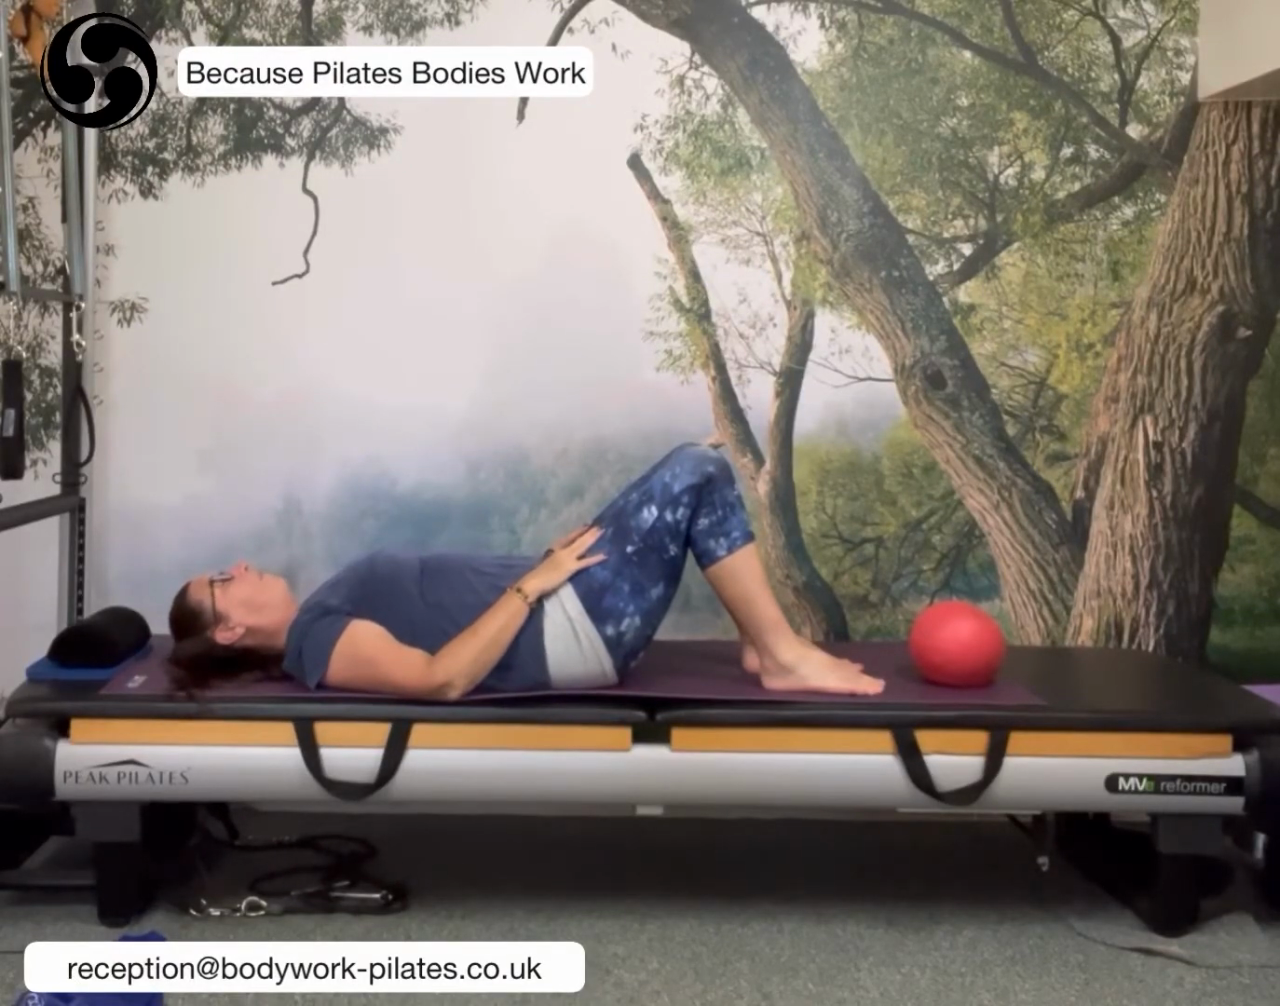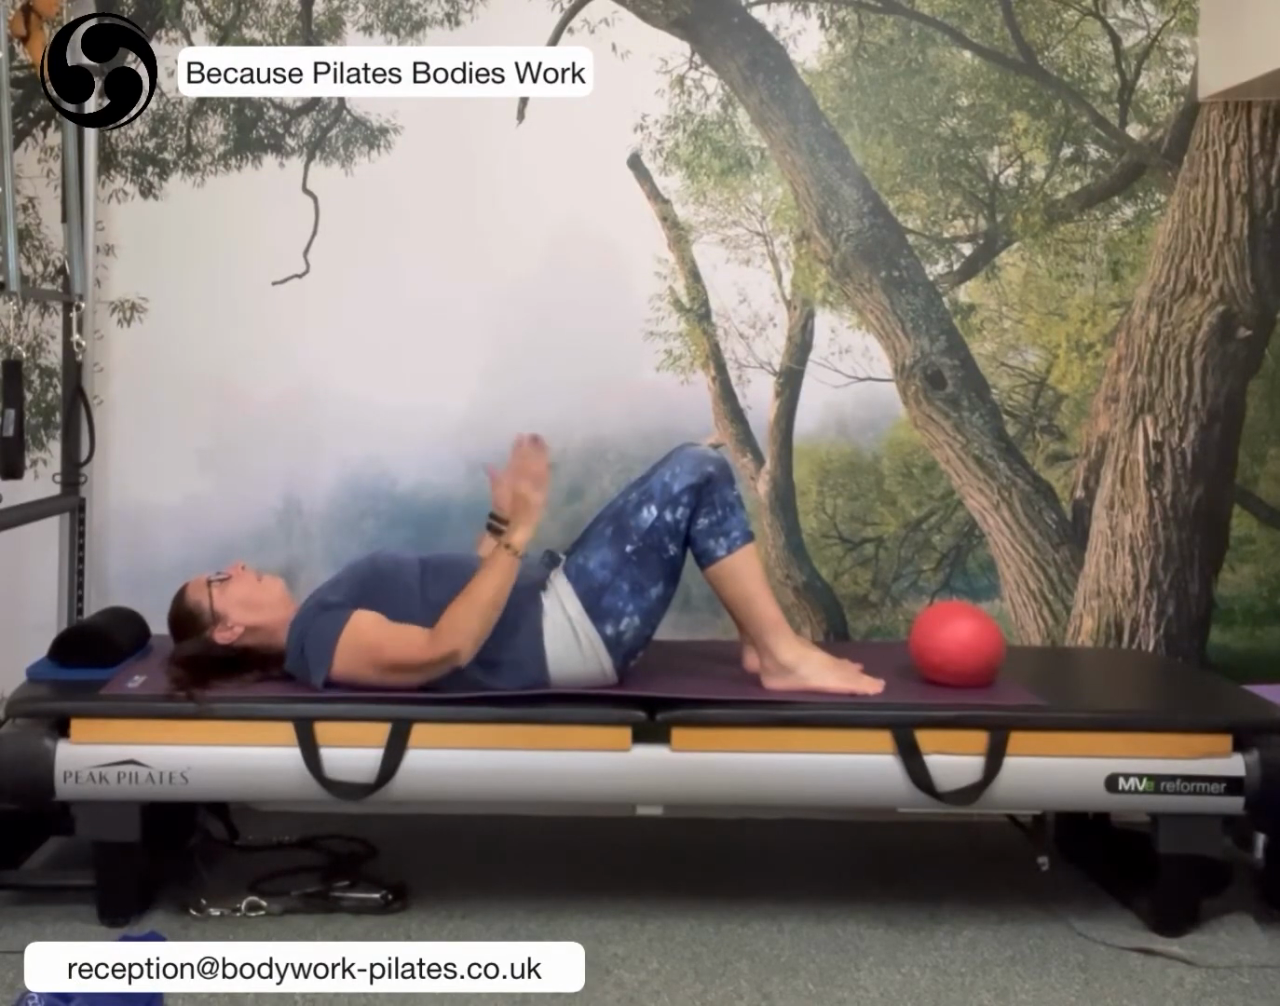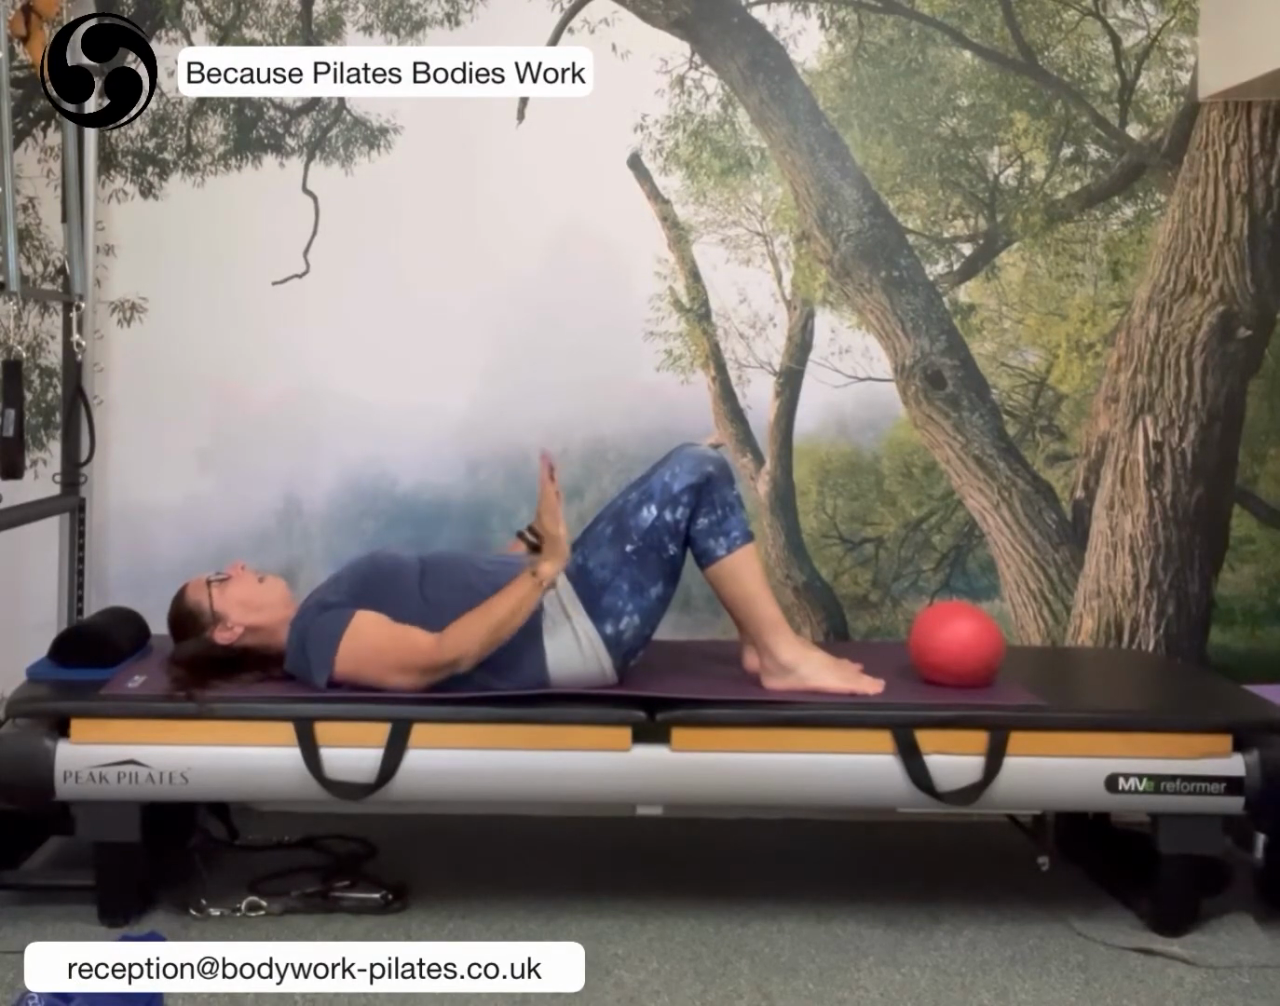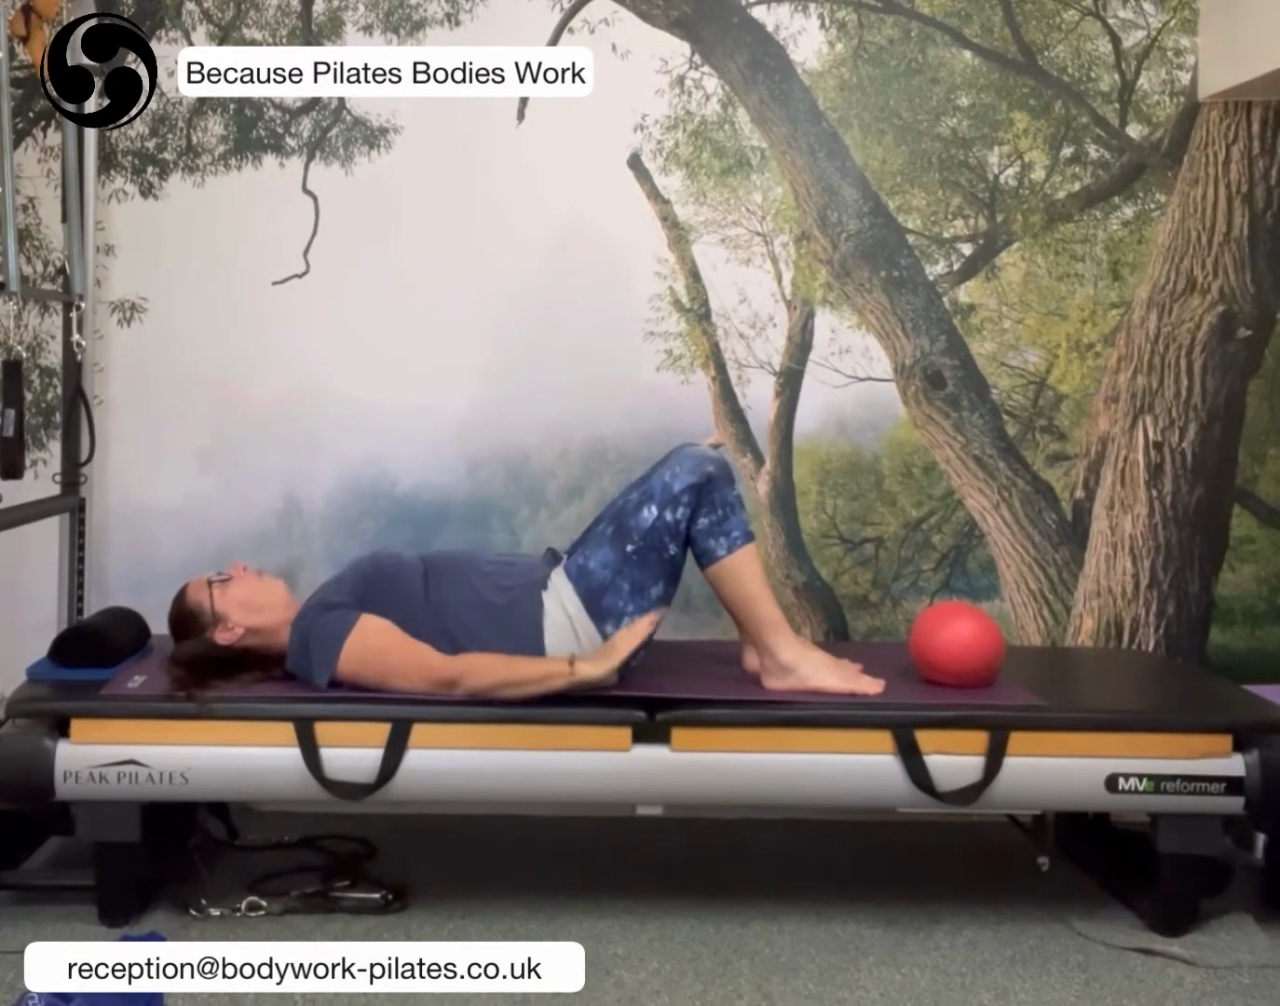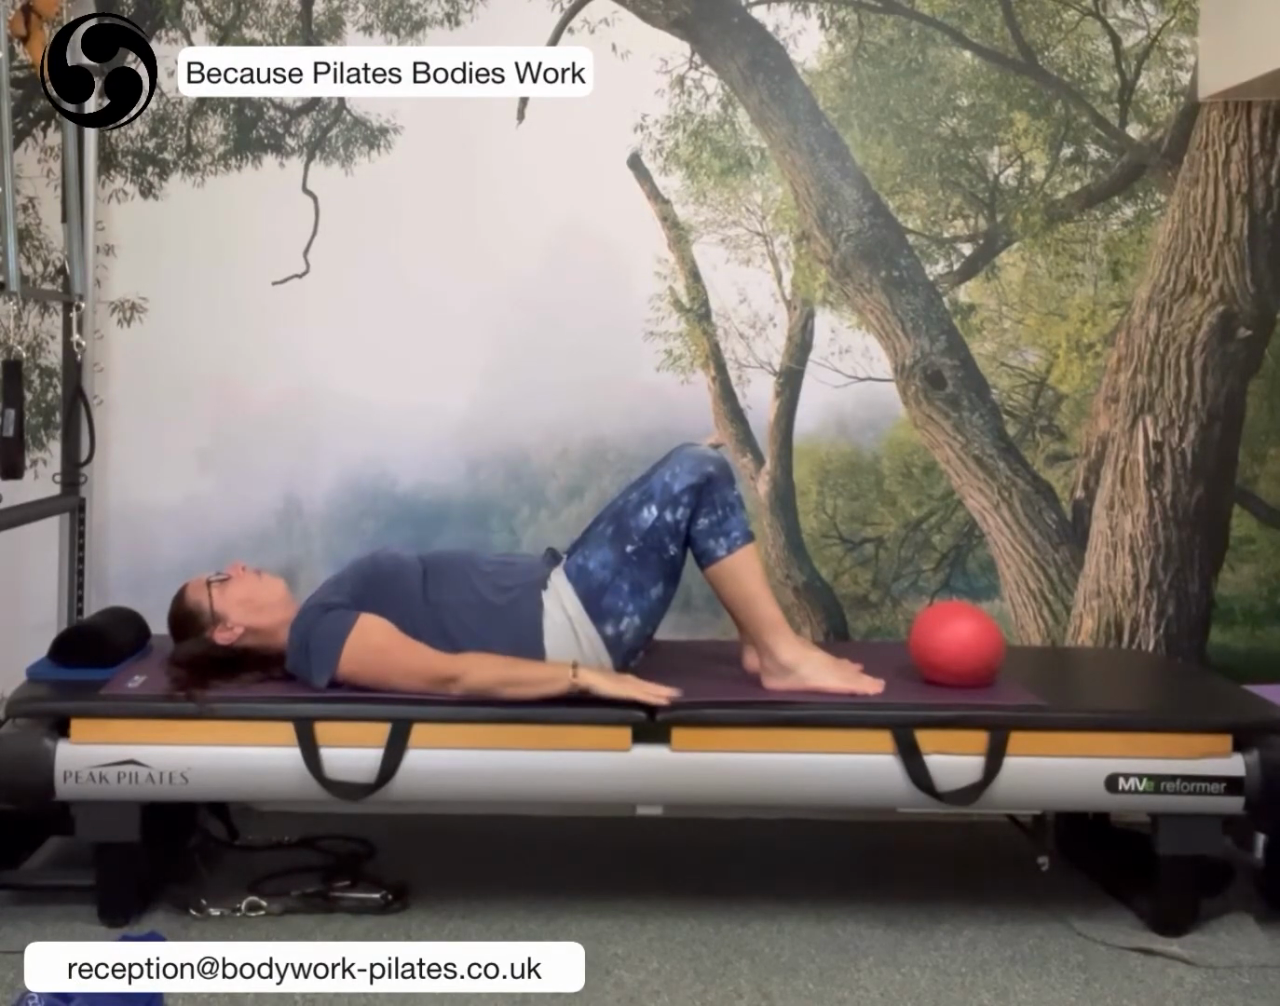
dt=0.3s
person 1, frame 1
left shoulder: (324, 618)
right shoulder: (318, 645)
right elbow: (443, 677)
left wrist: (539, 569)
right wrist: (531, 585)
left hip: (545, 606)
right hip: (567, 635)
left knee: (699, 468)
right knee: (695, 474)
left ankle: (765, 644)
right ankle: (783, 656)
person 1, frame 2
left shoulder: (324, 617)
right shoulder: (321, 641)
right elbow: (448, 648)
left wrist: (508, 519)
right wrist: (516, 536)
left hip: (551, 602)
right hip: (568, 636)
left knee: (697, 468)
right knee: (694, 473)
left ankle: (767, 646)
right ankle: (784, 657)
person 1, frame 3
left shoulder: (323, 617)
right shoulder: (321, 639)
right elbow: (448, 652)
left wrist: (533, 539)
right wrist: (547, 565)
left hip: (552, 606)
right hip: (569, 639)
left knee: (697, 466)
right knee: (693, 475)
left ankle: (765, 644)
right ankle: (785, 657)
person 1, frame 4
left shoulder: (326, 616)
right shoulder: (322, 640)
right elbow: (451, 676)
right wrist: (589, 667)
left hip: (551, 594)
right hip: (567, 626)
left knee: (697, 468)
right knee: (694, 475)
left ankle: (765, 644)
right ankle: (783, 655)
person 1, frame 5
left shoulder: (322, 618)
right shoulder: (321, 639)
right elbow: (451, 673)
right wrist: (588, 678)
left hip: (551, 591)
right hip: (568, 628)
left knee: (698, 467)
right knee: (694, 473)
left ankle: (765, 643)
right ankle: (784, 655)
